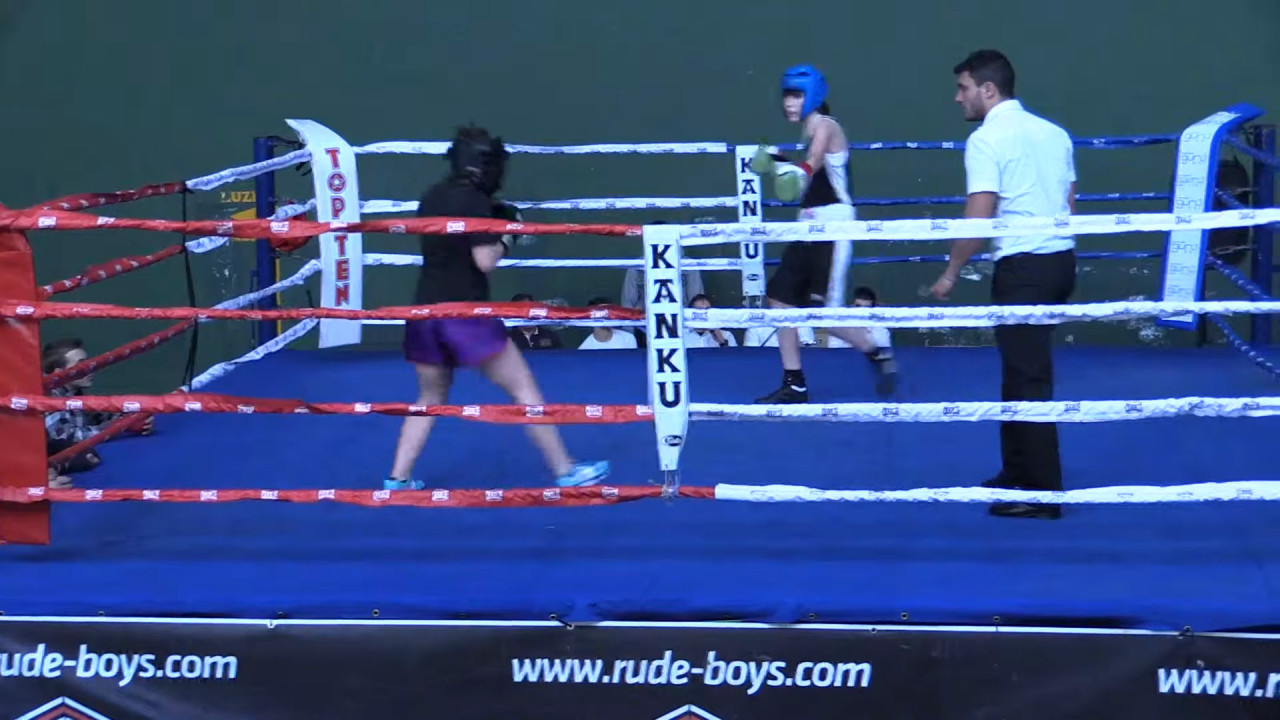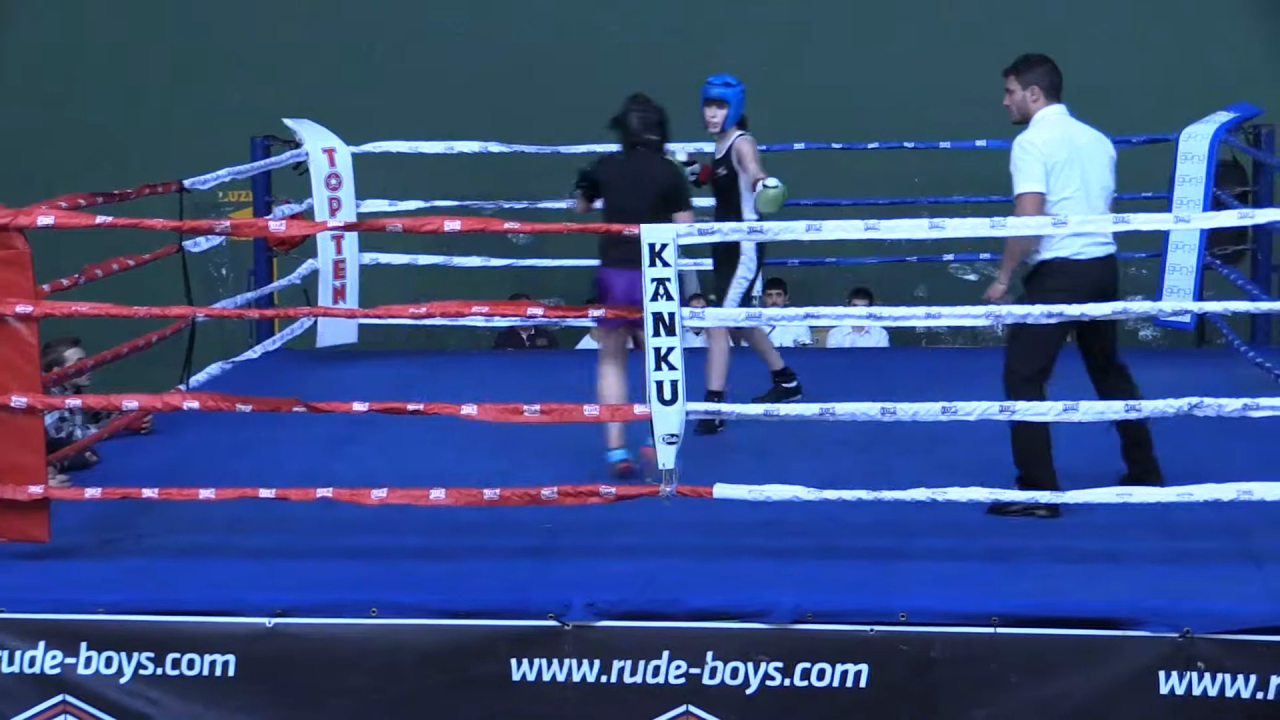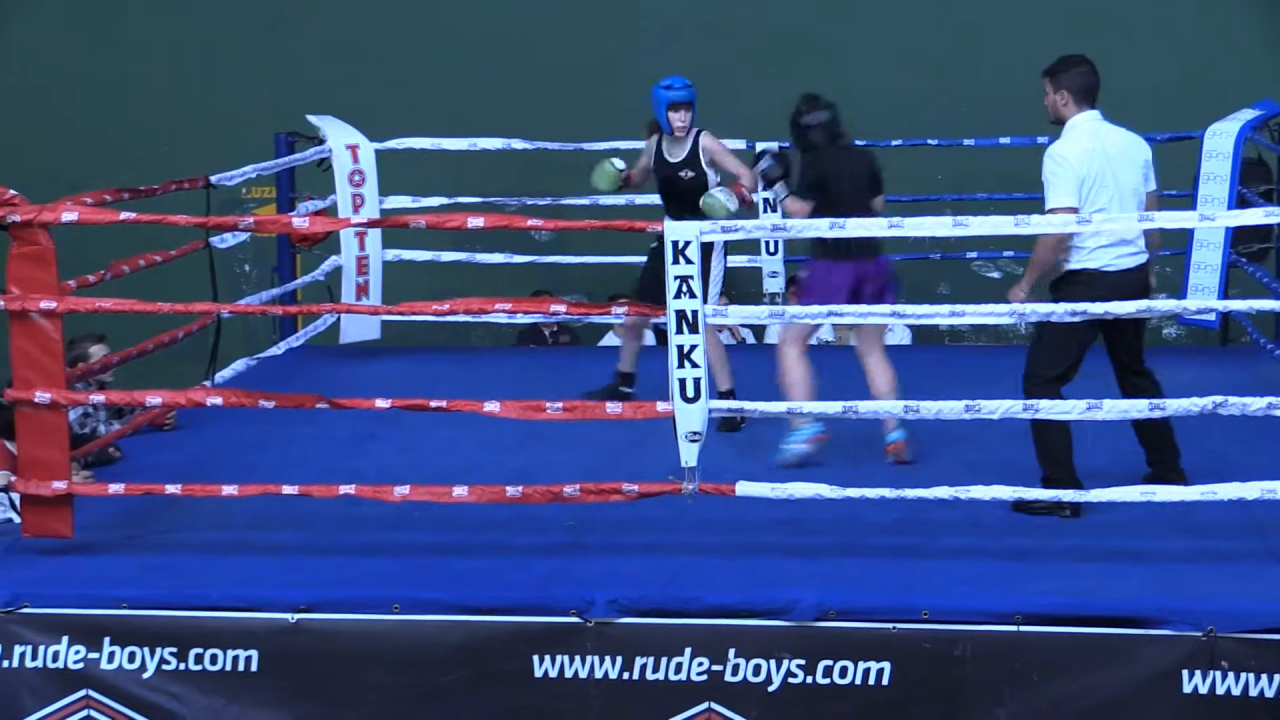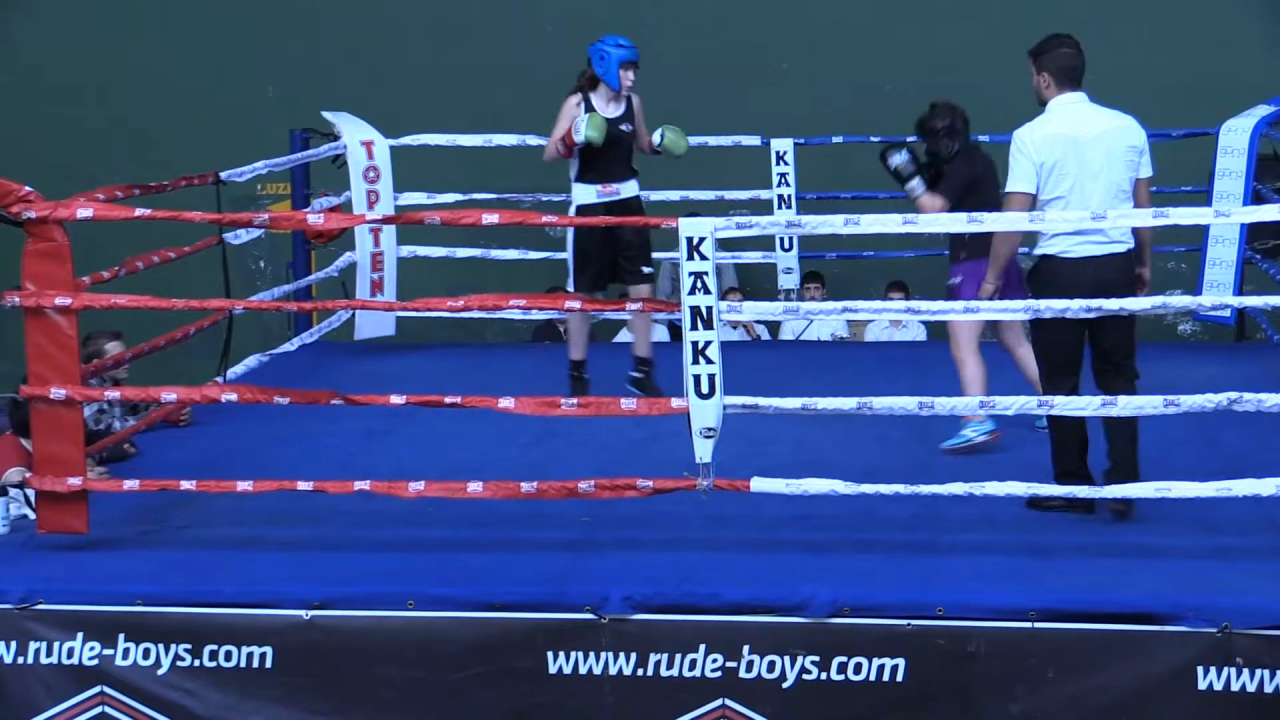
dt=0.4s
person 1, frame 1
left shoulder: (987, 138)
right shoulder: (1054, 132)
left elbow: (979, 217)
right elbow: (1069, 205)
left wrist: (951, 272)
left hip: (1023, 268)
right hip: (1059, 261)
left knee: (1029, 377)
right knee: (1023, 371)
left ankle: (1043, 492)
right ankle: (1019, 472)
person 1, frame 2
left shoulder: (1032, 141)
right shoulder: (1098, 140)
left elbow: (1029, 219)
left wrist: (1003, 277)
left hip: (1058, 274)
right hip: (1103, 268)
left knee: (1022, 377)
right knee: (1109, 370)
left ankle: (1038, 490)
right ankle: (1144, 470)
person 1, frame 3
left shoulder: (1064, 152)
right shoulder: (1135, 143)
left elbow: (1057, 234)
right elbow: (1151, 218)
left wrist: (1025, 284)
right wrist: (1148, 271)
left hip: (1086, 282)
right hip: (1131, 277)
left knee: (1042, 381)
right knee: (1136, 375)
left ankle: (1061, 491)
right ankle: (1168, 471)
person 1, frame 4
left shoulder: (1033, 136)
right shoulder: (1127, 127)
left elbow: (1015, 218)
right elbow: (1143, 206)
left wrist: (992, 278)
right wrist: (1142, 262)
left hip: (1061, 271)
right hip: (1115, 267)
left knee: (1060, 384)
right knee: (1119, 378)
left ankle: (1074, 488)
right ankle: (1123, 484)
person 2, frame 1
left shoulder: (433, 197)
right shoulder: (477, 203)
right elbow: (485, 262)
right wrist: (505, 235)
left hip: (426, 310)
left knee: (432, 401)
right knee: (525, 391)
left ankle: (398, 478)
right ankle: (566, 471)
person 2, frame 2
left shoulder: (605, 166)
right shoulder: (670, 173)
left elbow: (580, 209)
right elbow: (684, 228)
left wrist: (584, 185)
left hip: (613, 276)
left knee: (612, 363)
left ankle: (616, 450)
right ankle: (656, 446)
person 2, frame 3
left shoulder: (815, 164)
right shoulder: (865, 158)
left elbow: (796, 213)
right elbow: (877, 208)
left wrist: (775, 181)
left hip: (832, 267)
right hip: (871, 263)
left knee: (790, 345)
right knee: (872, 353)
left ankle: (805, 428)
right ankle: (894, 435)
person 2, frame 4
left shoulder: (964, 167)
right shoulder: (978, 161)
left elbow: (933, 210)
left wrist: (907, 175)
right wrist: (932, 176)
left hip: (977, 264)
right hip: (999, 262)
left knee: (963, 347)
right knee: (1015, 341)
left ankle: (980, 422)
person 3, frame 1
left shoulder: (824, 126)
right shoulder: (811, 130)
left elbow: (813, 162)
left wrist: (799, 174)
right wrist: (780, 168)
left hip: (833, 228)
right knee: (779, 304)
left ankle: (879, 357)
right ankle: (794, 384)
person 3, frame 2
left shoulder: (742, 143)
right shoulder: (720, 143)
left elbow: (754, 175)
left wrist: (766, 186)
right wrist: (695, 173)
left hip: (743, 243)
right hip: (725, 240)
left knee: (718, 322)
right knee: (741, 322)
left ankle: (713, 406)
right ankle: (787, 382)
person 3, frame 3
left shoulder: (704, 142)
right shoulder: (655, 143)
left elbow: (748, 176)
right elbow: (637, 176)
left wrist: (733, 198)
right wrist: (618, 177)
left hip: (704, 241)
right knee: (634, 316)
left ankle: (729, 402)
right ankle: (623, 385)
person 3, frame 4
left shoulder: (633, 102)
right shoulder: (576, 103)
right elbow: (550, 155)
left wrist: (661, 142)
right wrist: (573, 139)
left hip: (628, 204)
right hip: (588, 207)
left knee: (643, 293)
right knee: (582, 298)
left ankle: (642, 371)
right ankle: (577, 374)
